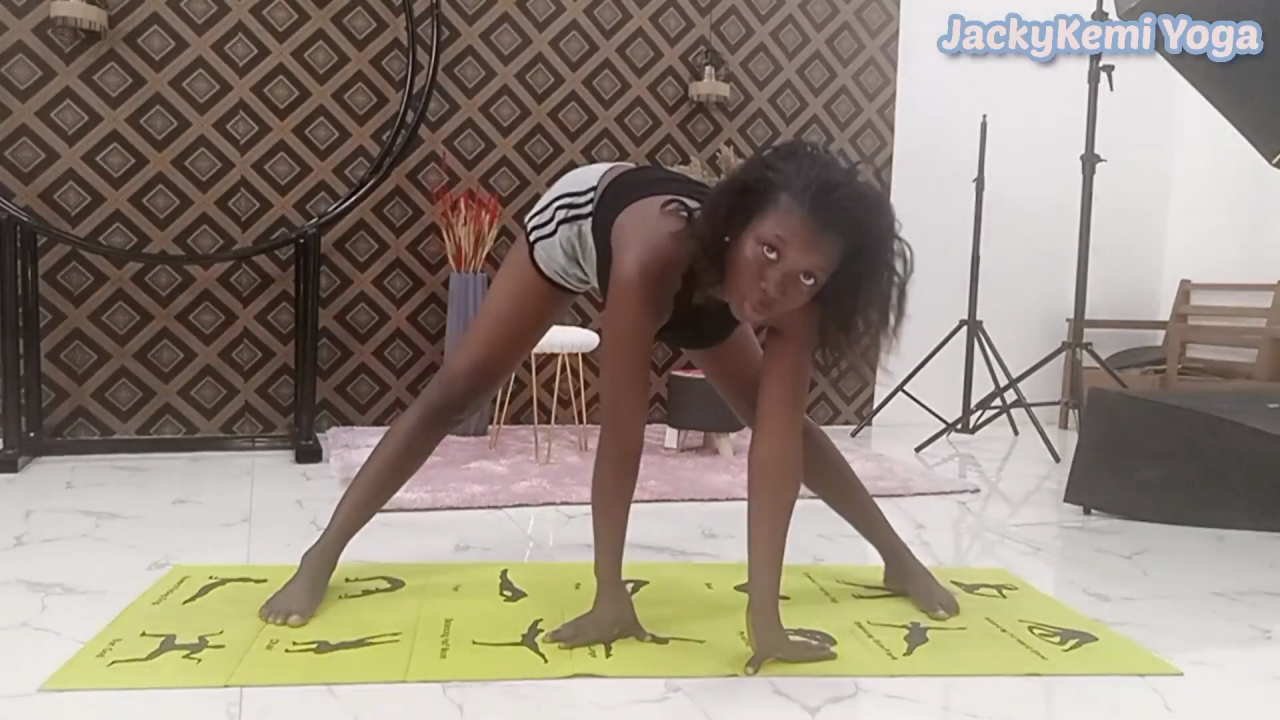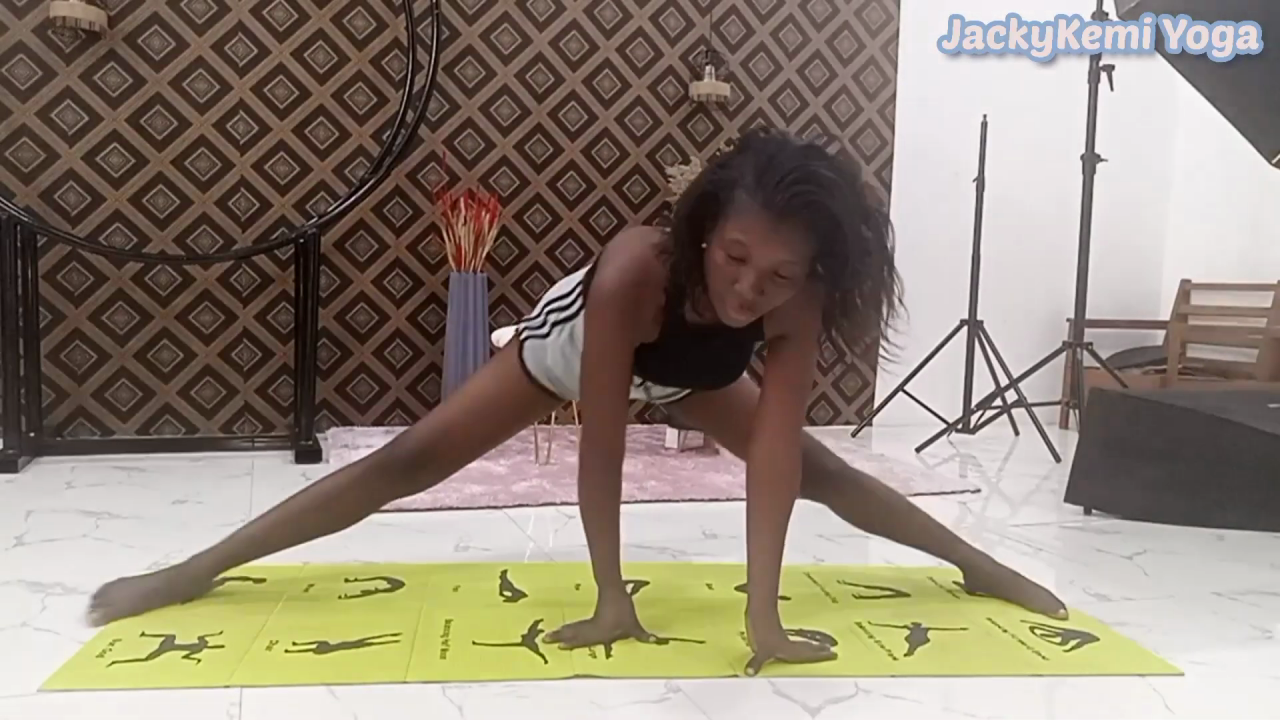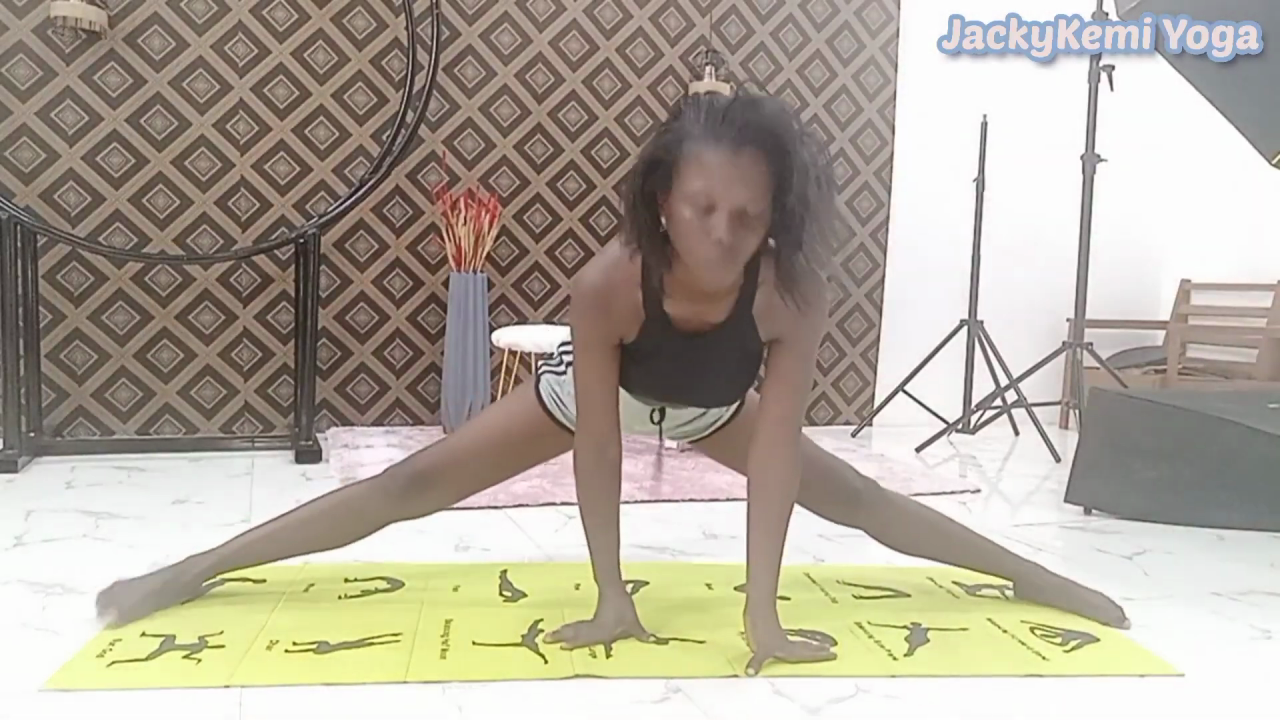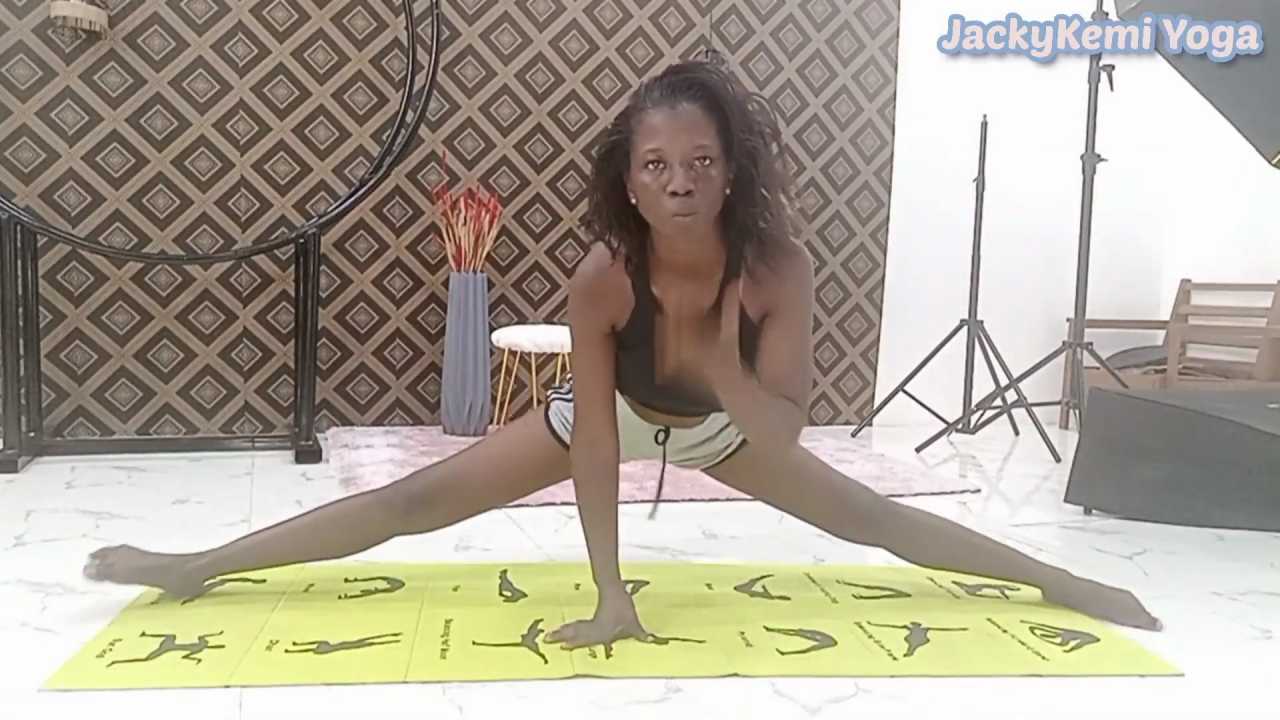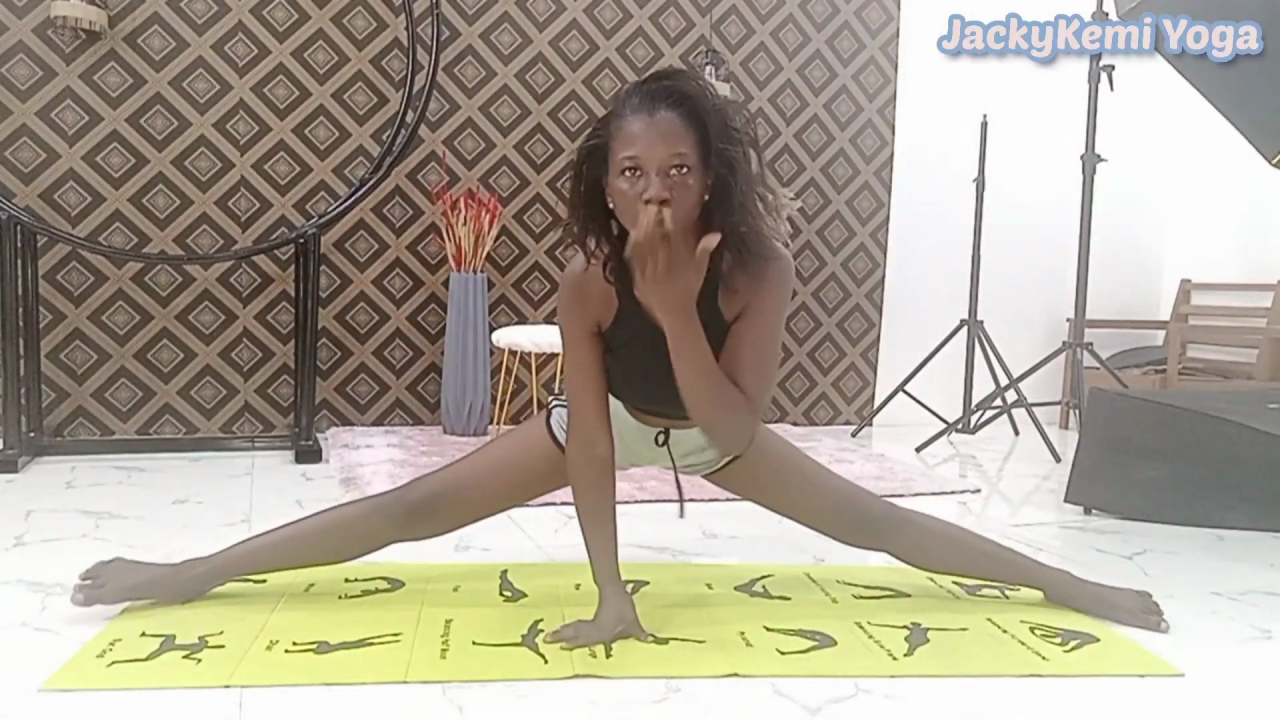
dt=1s
person 1, frame 1
left shoulder: (796, 301)
right shoulder: (657, 254)
left elbow: (777, 444)
right elbow: (621, 436)
left wrist: (765, 614)
right wrist: (610, 595)
left hip: (707, 276)
right hip: (581, 214)
left knee: (788, 420)
right knee: (454, 393)
left ankle: (899, 559)
right ankle: (320, 558)
person 1, frame 2
left shoulder: (797, 310)
right shoulder: (635, 272)
left elbow: (775, 459)
right elbow: (602, 448)
left wrist: (763, 618)
right wrist: (611, 599)
left hip: (688, 373)
right hip: (567, 341)
left knee: (822, 470)
right knee: (408, 462)
left ankle: (979, 566)
right ankle: (195, 570)
person 1, frame 3
left shoulder: (796, 292)
right shoulder: (608, 282)
left elbow: (774, 454)
right elbow: (597, 450)
left wrist: (762, 618)
right wrist: (611, 598)
left hip: (710, 408)
right hip: (593, 392)
left knee: (859, 501)
right knee: (416, 482)
left ankle: (1040, 580)
right ankle: (193, 571)
person 1, frame 4
left shoulder: (778, 267)
right shoulder: (600, 278)
left elbow: (784, 422)
right elbow: (594, 444)
left wrist: (720, 367)
right wrist: (609, 598)
left hip: (722, 425)
right hip: (612, 414)
left knee: (877, 519)
right knee: (418, 499)
left ankle: (1067, 586)
right ankle: (192, 568)
person 1, frame 5
left shoulder: (759, 270)
right shoulder: (588, 279)
left elbow: (729, 428)
right elbow: (589, 442)
left wrist: (677, 305)
right wrist: (610, 595)
left hip: (714, 428)
right hip: (608, 422)
left knee: (879, 523)
right knee: (414, 507)
left ankle: (1074, 589)
right ankle: (186, 575)
